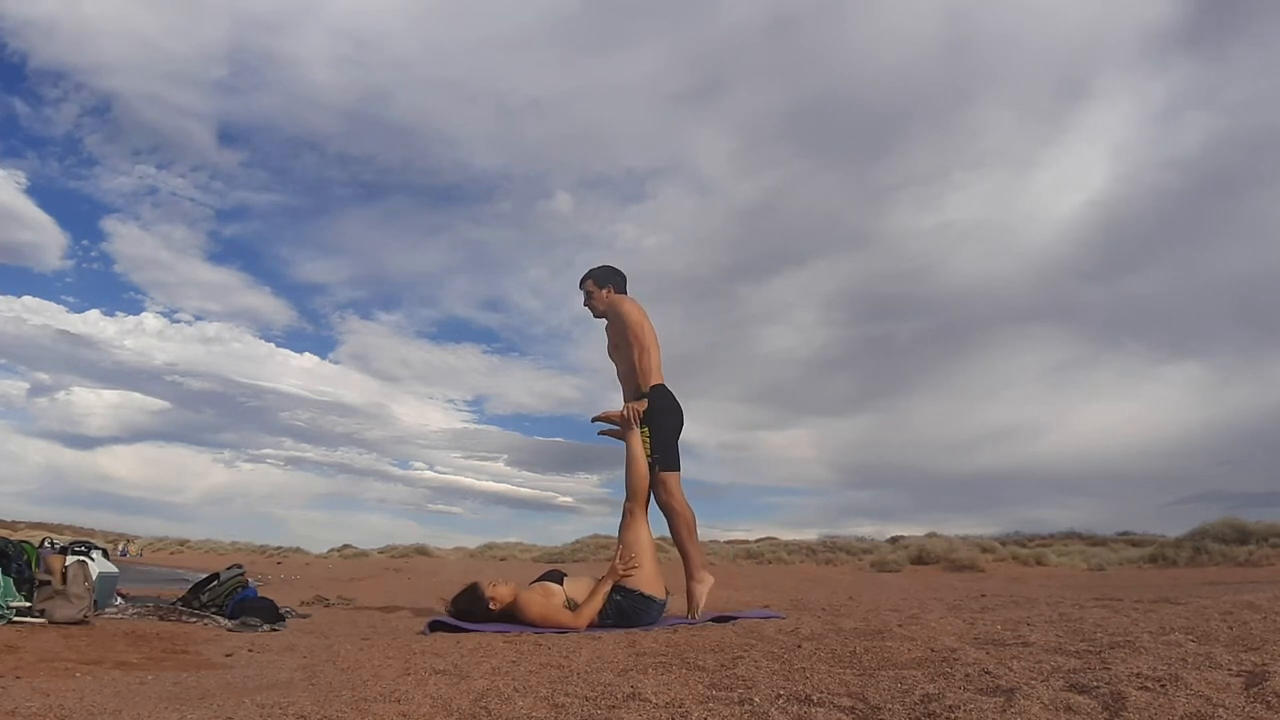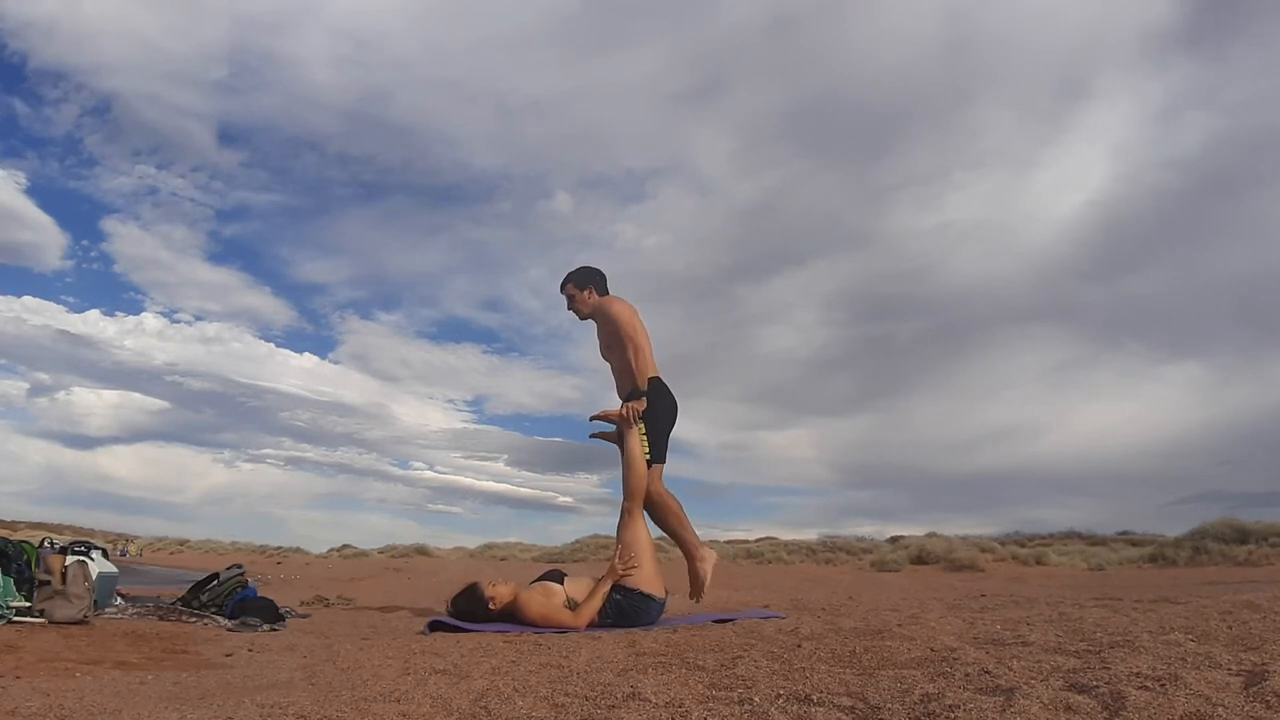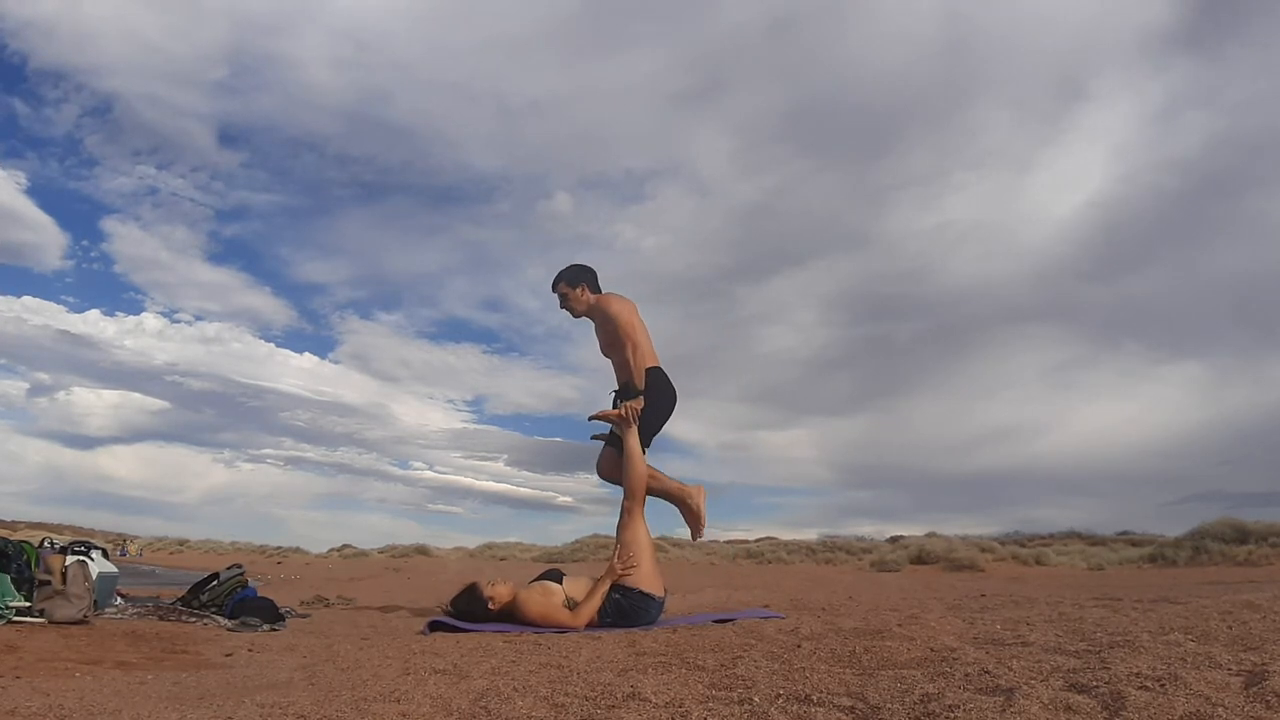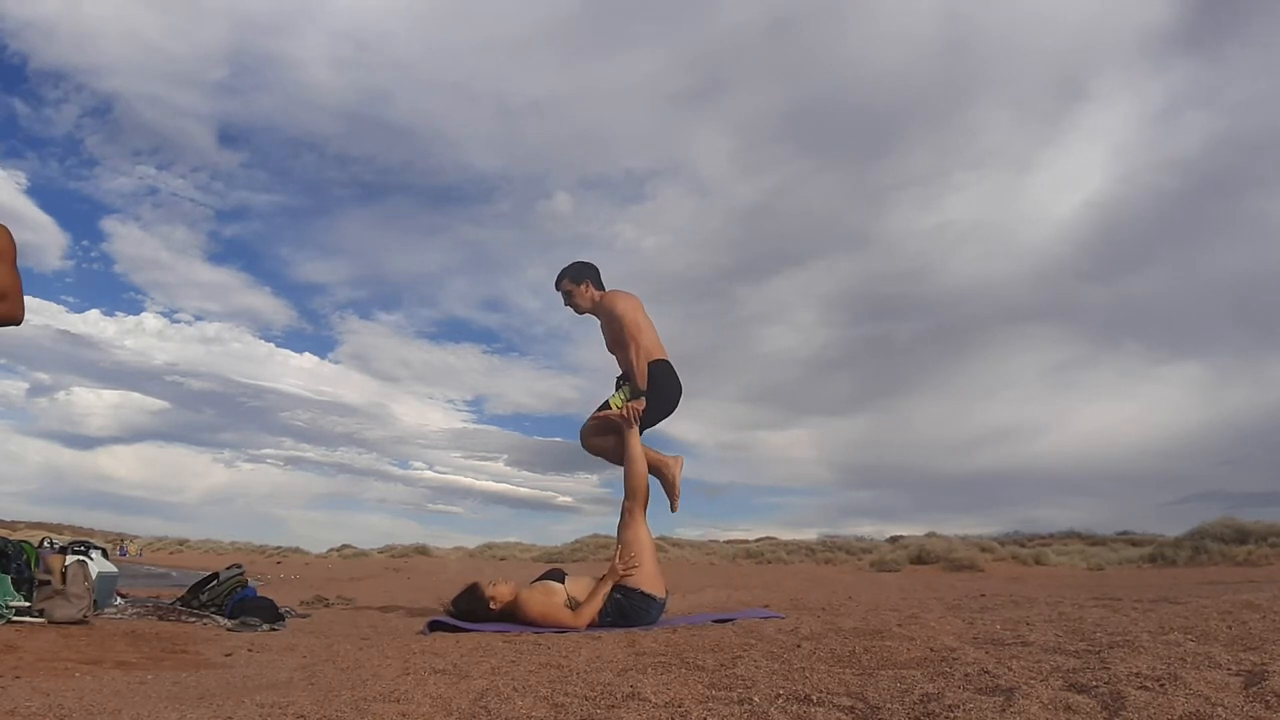
dt=0.4s
person 1, frame 1
left shoulder: (622, 306)
right shoulder: (618, 324)
left elbow: (641, 348)
left wrist: (640, 398)
right wrist: (627, 414)
left hip: (654, 407)
right hip: (650, 409)
left knee: (668, 493)
right knee: (665, 495)
left ankle: (697, 574)
right ankle: (697, 572)
person 1, frame 2
left shoulder: (610, 306)
right shoulder: (607, 324)
left elbow: (636, 346)
left wrist: (639, 397)
left hip: (649, 403)
right hip: (645, 404)
left knee: (647, 486)
right knee: (641, 488)
left ankle: (698, 553)
right ankle: (695, 554)
person 1, frame 3
left shoulder: (608, 304)
right shoulder: (602, 321)
left elbow: (633, 345)
left wrist: (636, 395)
left hip: (650, 390)
right hip: (644, 393)
left knee: (609, 466)
right knee: (614, 464)
left ankle: (686, 494)
right ankle: (684, 498)
person 1, frame 4
left shoulder: (612, 301)
right shoulder: (608, 315)
left elbow: (636, 346)
left wrist: (639, 396)
left hip: (657, 381)
right hip: (659, 386)
left knee: (591, 435)
left ankle: (663, 464)
person 2, frame 1
left shoulder: (525, 600)
right shoulder: (523, 603)
right elbow: (577, 621)
right wrist: (609, 579)
left hip: (630, 602)
right hip: (637, 603)
right knee: (633, 508)
left ankle: (632, 436)
right ankle: (632, 431)
person 2, frame 2
left shoulder: (524, 600)
right shoulder: (523, 602)
right elbow: (577, 621)
right wrist: (609, 578)
left hip: (629, 601)
right hip: (636, 602)
right knee: (631, 508)
left ankle: (627, 434)
right ankle: (630, 429)
person 2, frame 3
left shoulder: (523, 600)
right shoulder: (523, 602)
right elbow: (576, 621)
right wrist: (607, 578)
left hip: (628, 601)
right hip: (636, 601)
right knee: (632, 508)
left ankle: (627, 433)
right ankle: (629, 428)
person 2, frame 4
left shoulder: (523, 600)
right shoulder: (524, 601)
right elbow: (577, 620)
right wrist: (610, 578)
left hip: (634, 602)
right hip: (637, 602)
right knee: (632, 508)
left ankle: (628, 432)
right ankle: (629, 428)
